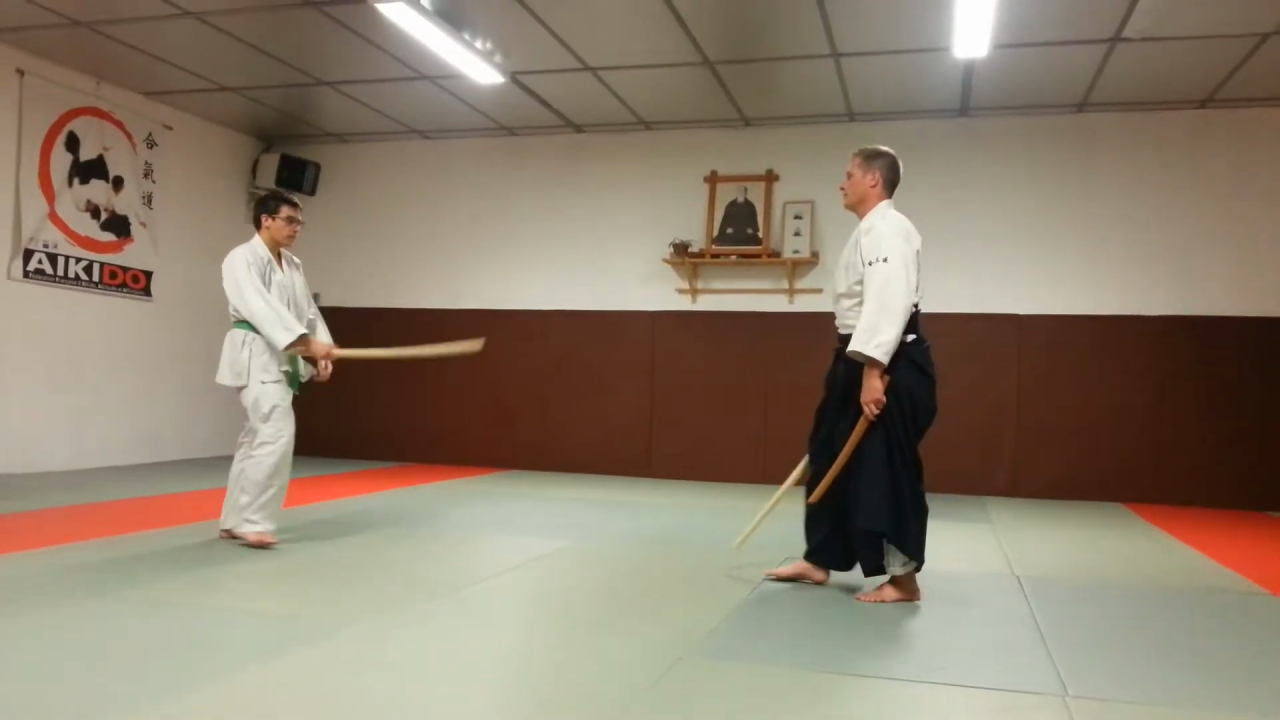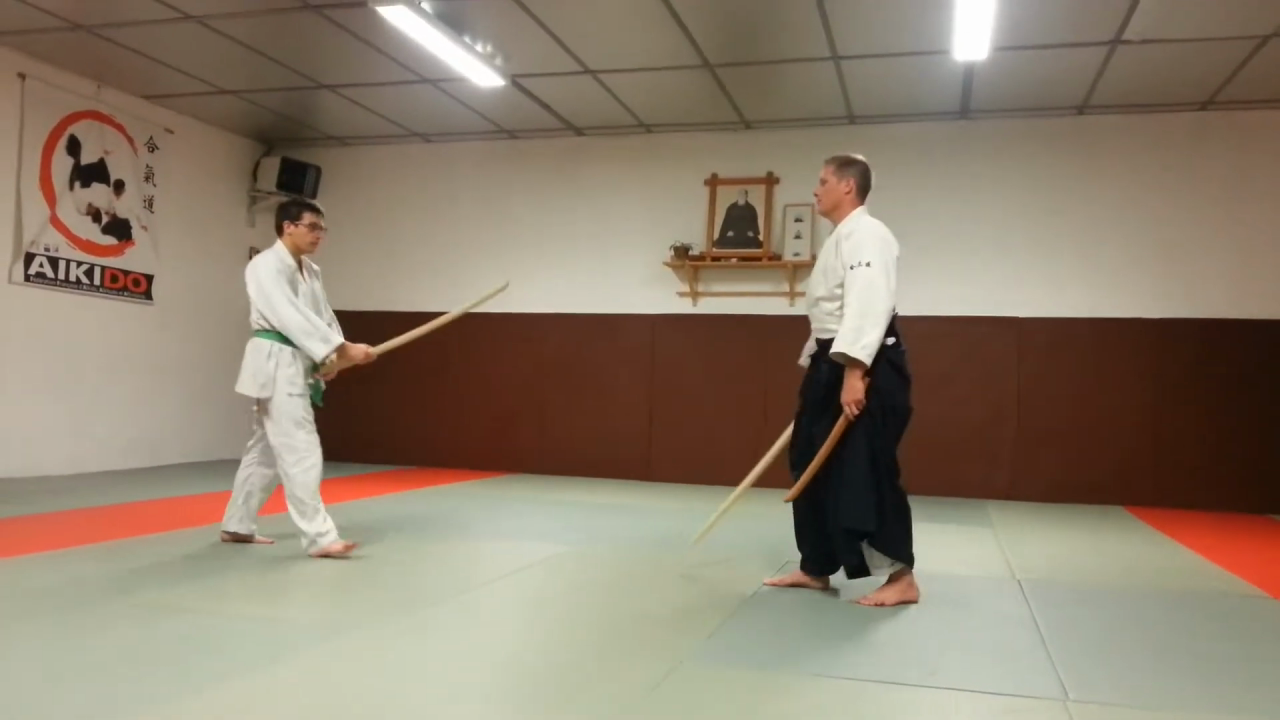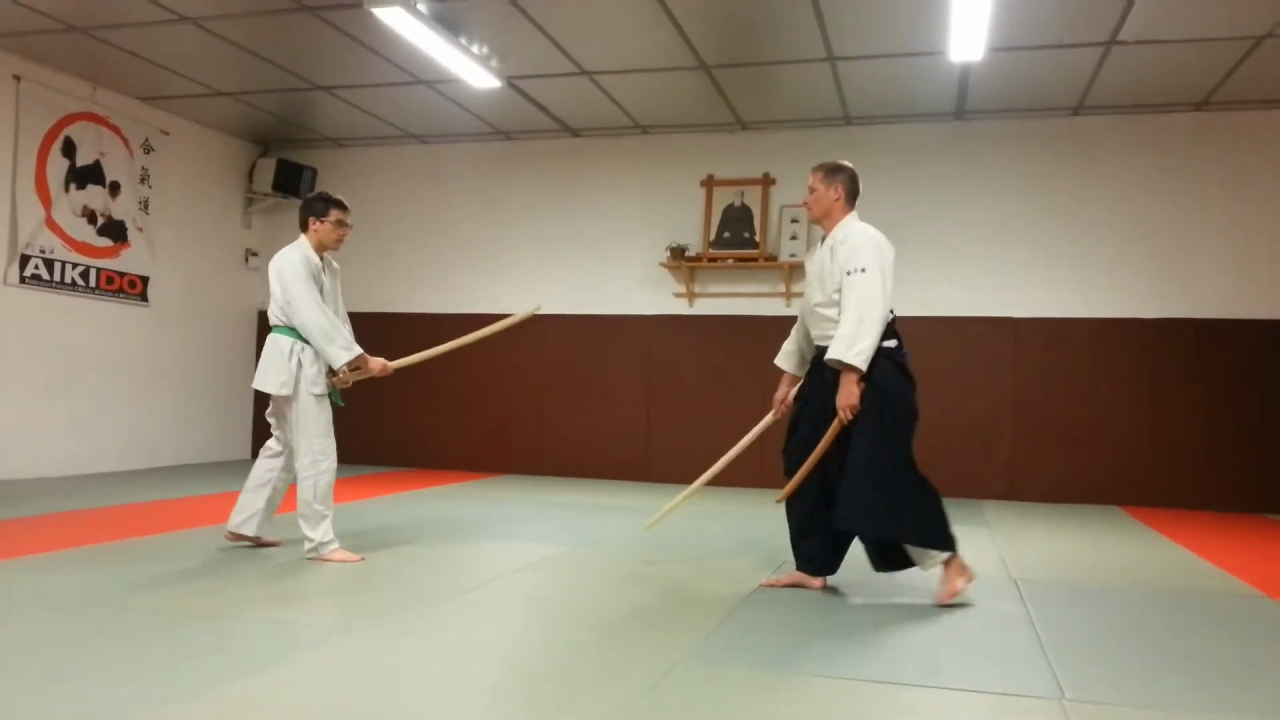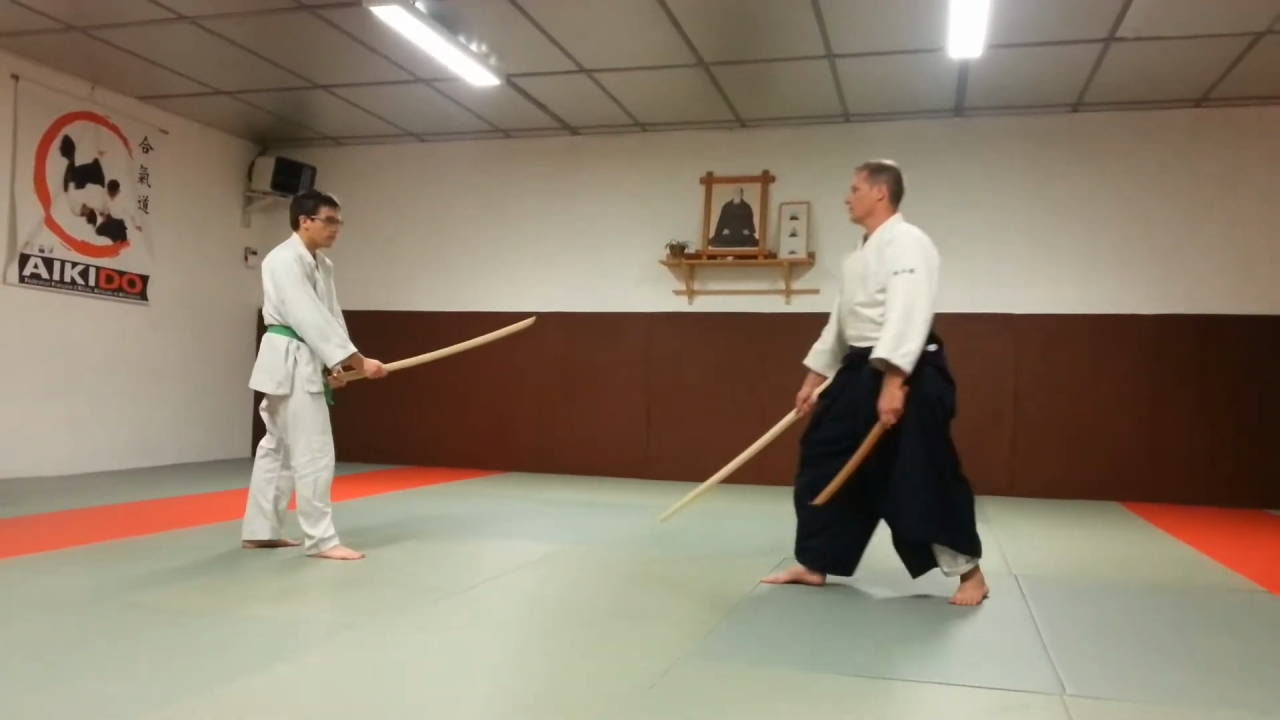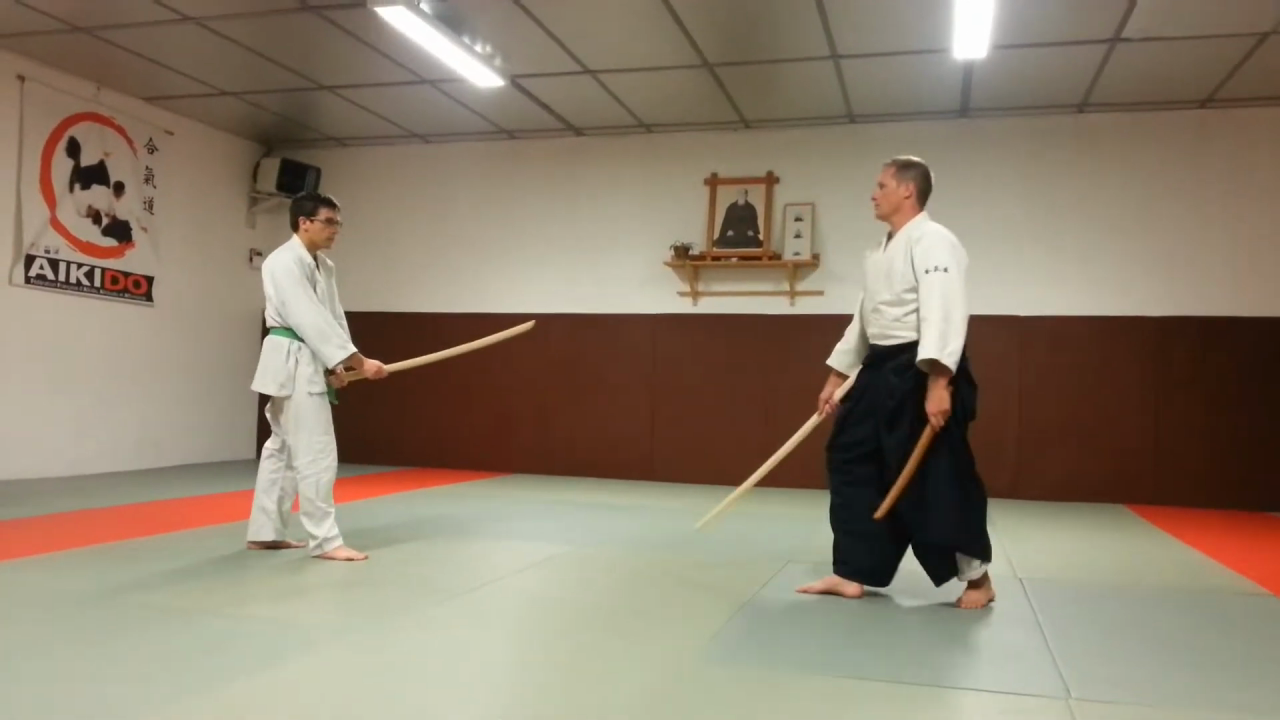
dt=0.3s
person 1, frame 1
left shoulder: (888, 229)
right shoulder: (868, 232)
left elbow: (889, 305)
left wrist: (874, 372)
left hip: (888, 366)
right hip: (860, 362)
left knee: (887, 470)
right knee: (832, 461)
left ankle: (904, 579)
right ankle: (820, 561)
person 1, frame 2
left shoulder: (866, 234)
right shoulder: (839, 240)
left elbow: (869, 308)
left wrist: (855, 373)
right wrist: (817, 371)
left hip: (866, 367)
right hip: (833, 365)
left knee: (865, 472)
right knee: (815, 467)
left ankle: (900, 578)
right ankle: (816, 568)
person 1, frame 3
left shoulder: (861, 240)
right shoulder: (822, 252)
left elbow: (865, 313)
right elbow: (808, 321)
left wrist: (852, 378)
right wrist: (788, 378)
left hip: (870, 370)
right hip: (829, 370)
left knee: (883, 472)
right knee: (808, 466)
left ankle: (951, 563)
right ankle: (812, 568)
person 1, frame 4
left shoulder: (906, 243)
right shoulder: (861, 252)
left elbow: (910, 315)
right elbow: (842, 320)
left wrist: (895, 382)
right wrist: (813, 378)
left hip: (907, 372)
right hip: (861, 370)
left knee: (925, 475)
right knee: (824, 458)
left ankle: (969, 572)
right ankle: (814, 564)
person 1, frame 5
left shoulder: (933, 240)
right shoulder: (881, 252)
left elbow: (944, 315)
right elbow: (863, 320)
left wrist: (939, 382)
right wrist: (836, 377)
left hip: (922, 374)
right hip: (882, 373)
left knee: (939, 478)
right knee: (851, 464)
left ankle: (977, 578)
right ankle: (852, 573)
person 2, frame 1
left shoulder: (292, 264)
right shoulder: (242, 259)
left elbow: (307, 310)
right elbow: (261, 309)
left wrist: (320, 349)
right wrist: (307, 342)
left hip: (281, 358)
right hip: (255, 355)
left knee: (256, 440)
right knee: (276, 435)
left ankle: (234, 520)
right ankle: (251, 520)
person 2, frame 2
left shoulder: (310, 270)
right shoulder: (266, 266)
left elbow: (324, 316)
right elbow: (293, 319)
left wrist: (334, 356)
right wrist: (343, 348)
left hip: (297, 366)
right hip: (277, 364)
left knee: (265, 449)
right knee: (300, 450)
left ankle: (237, 525)
right ankle: (320, 536)
person 2, frame 3
left shoulder: (328, 266)
right shoulder: (292, 261)
left elbow: (337, 318)
right elbow: (317, 320)
left wrist: (341, 367)
right wrist: (362, 360)
left hip: (311, 363)
right hip: (295, 362)
left knee: (282, 448)
right knee: (316, 453)
left ankle: (245, 525)
right ankle: (320, 542)
person 2, frame 4
left shoulder: (321, 264)
right shoulder: (285, 261)
left elbow: (331, 316)
right elbow: (311, 319)
left wrist: (334, 366)
right wrist: (358, 361)
left hip: (303, 362)
right hip: (291, 361)
left knee: (277, 448)
right knee: (313, 452)
left ankle: (259, 530)
right ankle: (321, 539)
person 2, frame 5
left shoulder: (323, 265)
right shoulder: (284, 262)
left elbow: (334, 317)
right elbow: (310, 320)
left wrist: (335, 366)
right wrist: (357, 360)
left hip: (309, 364)
right hip: (293, 362)
left knee: (282, 448)
right knee: (316, 451)
left ankle: (265, 531)
right ankle: (325, 540)
